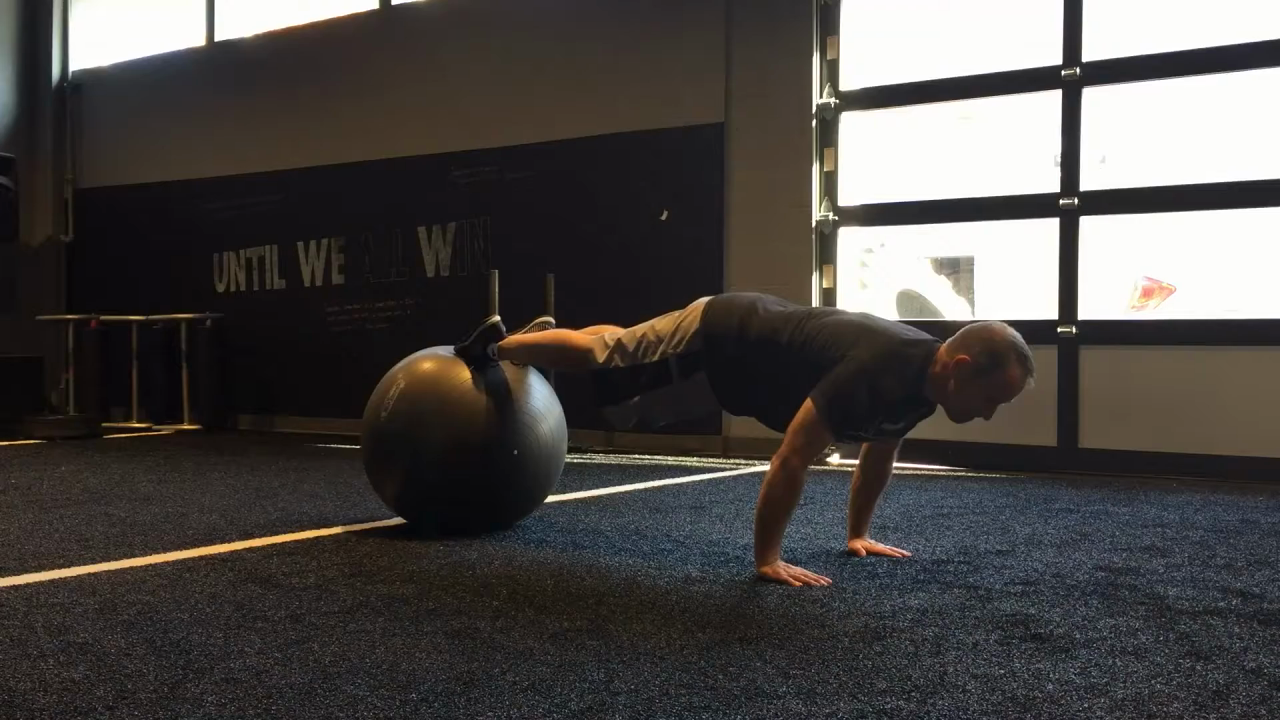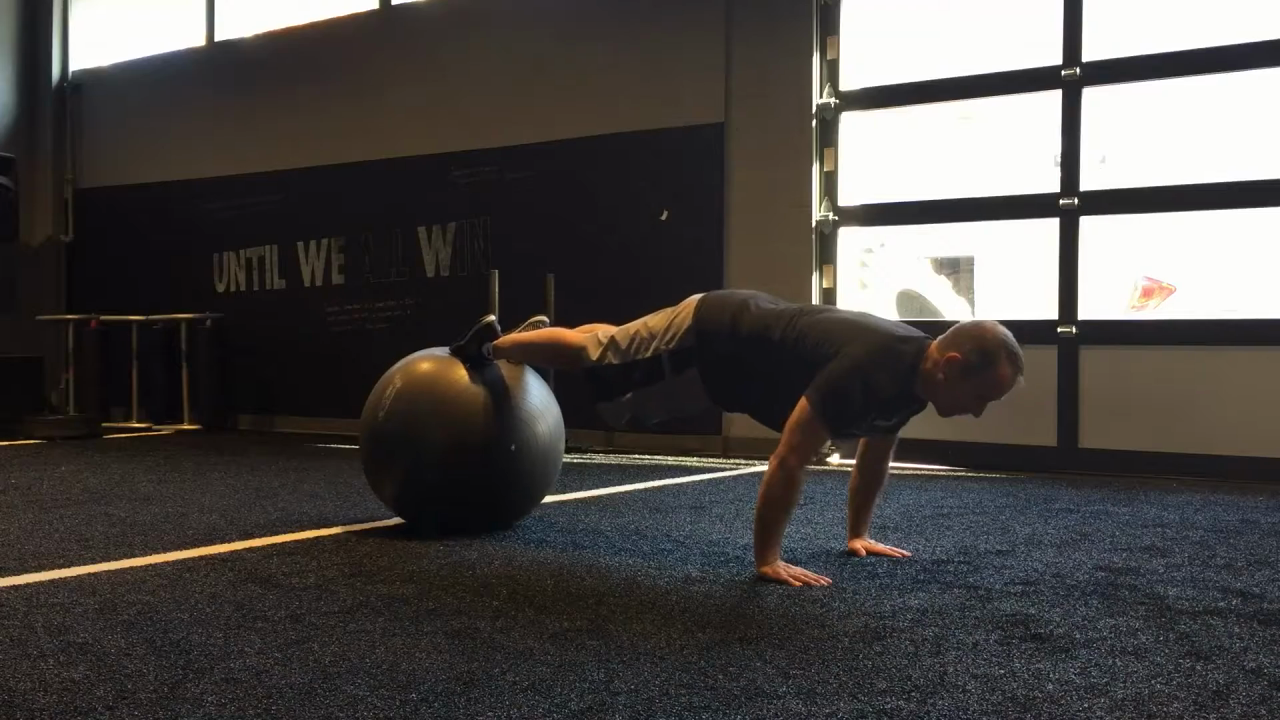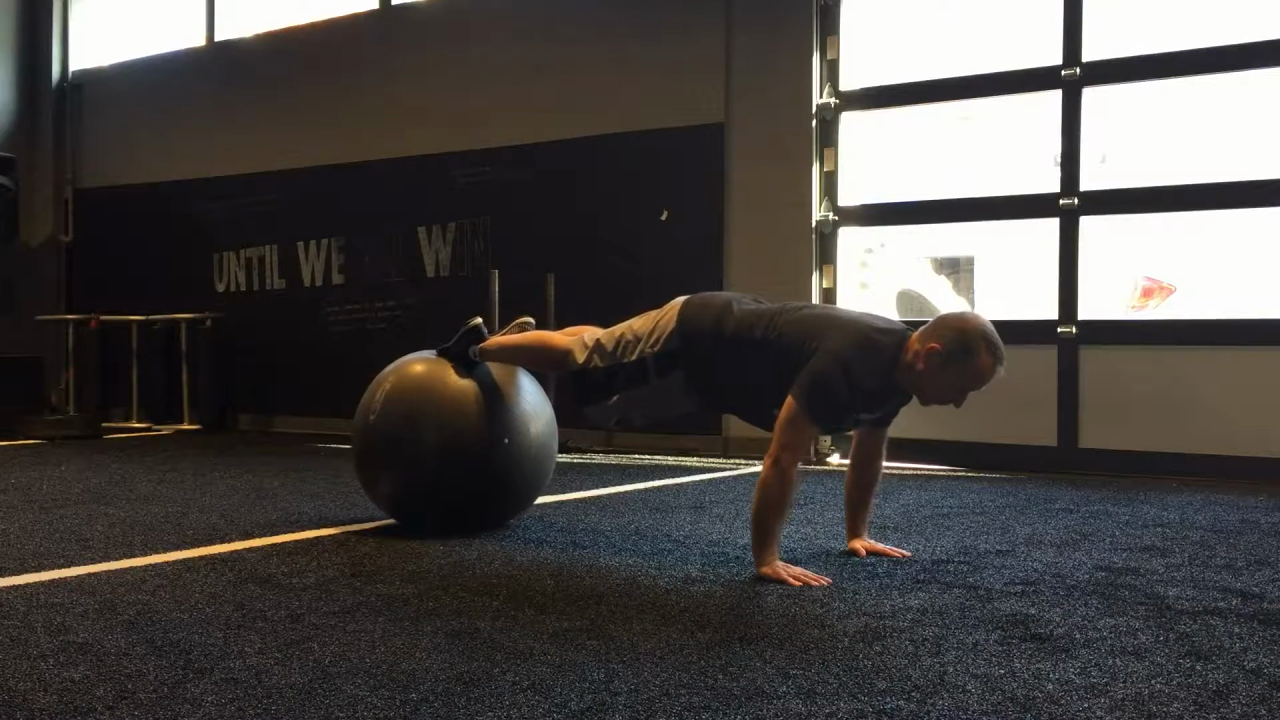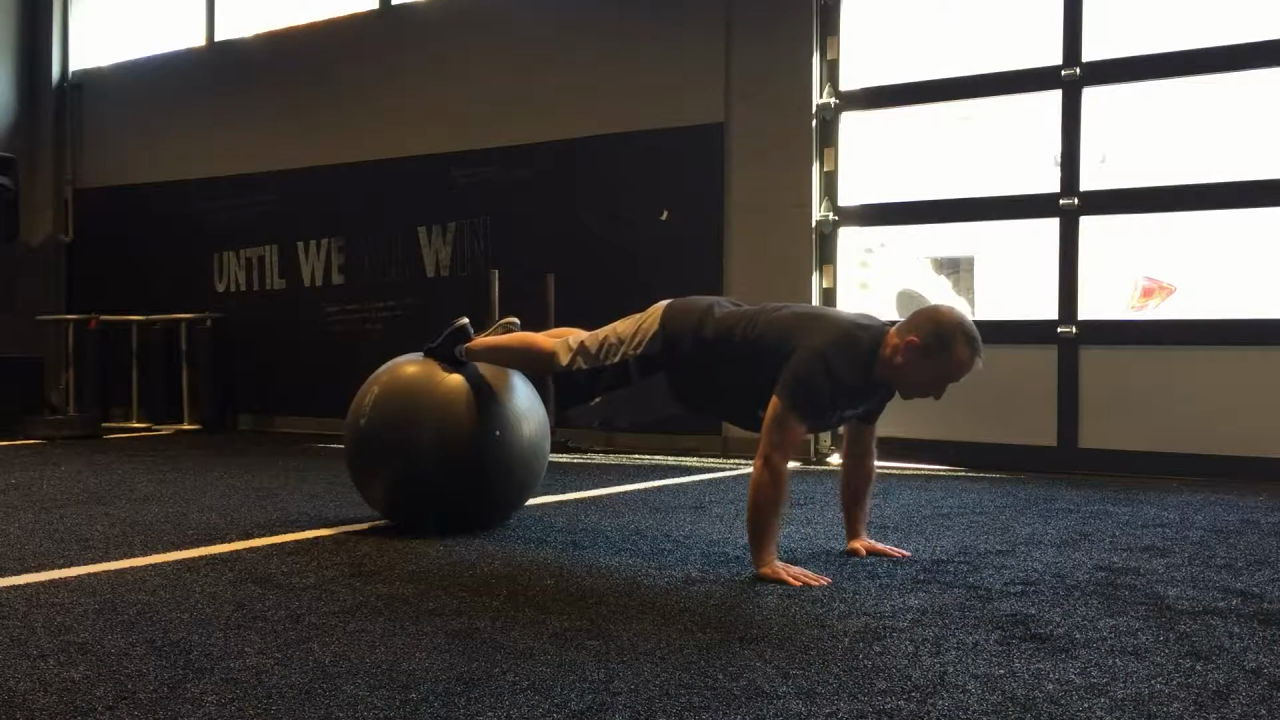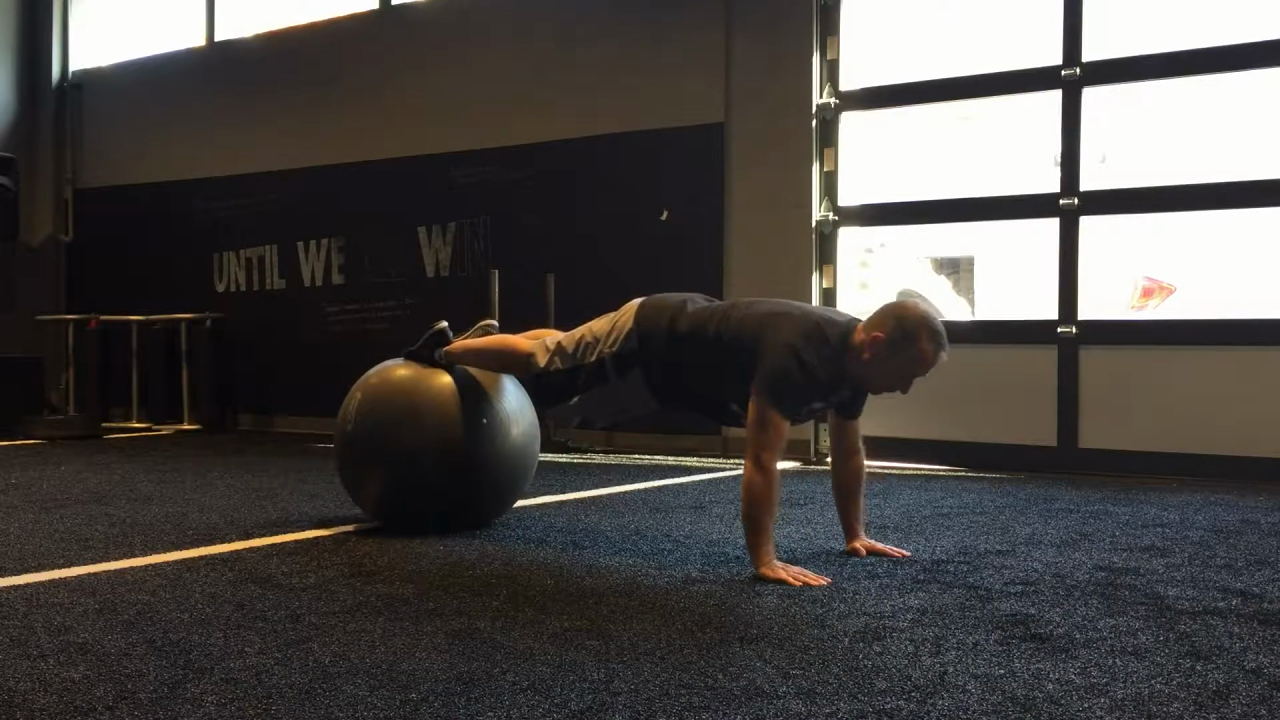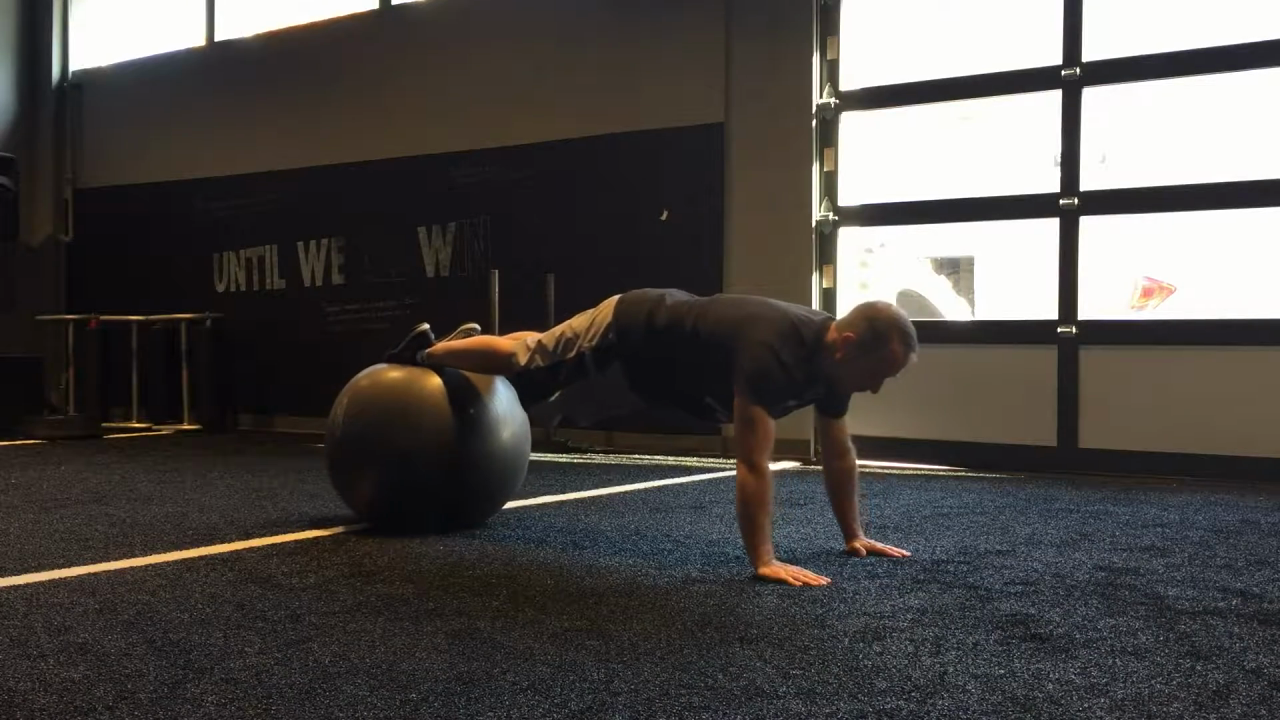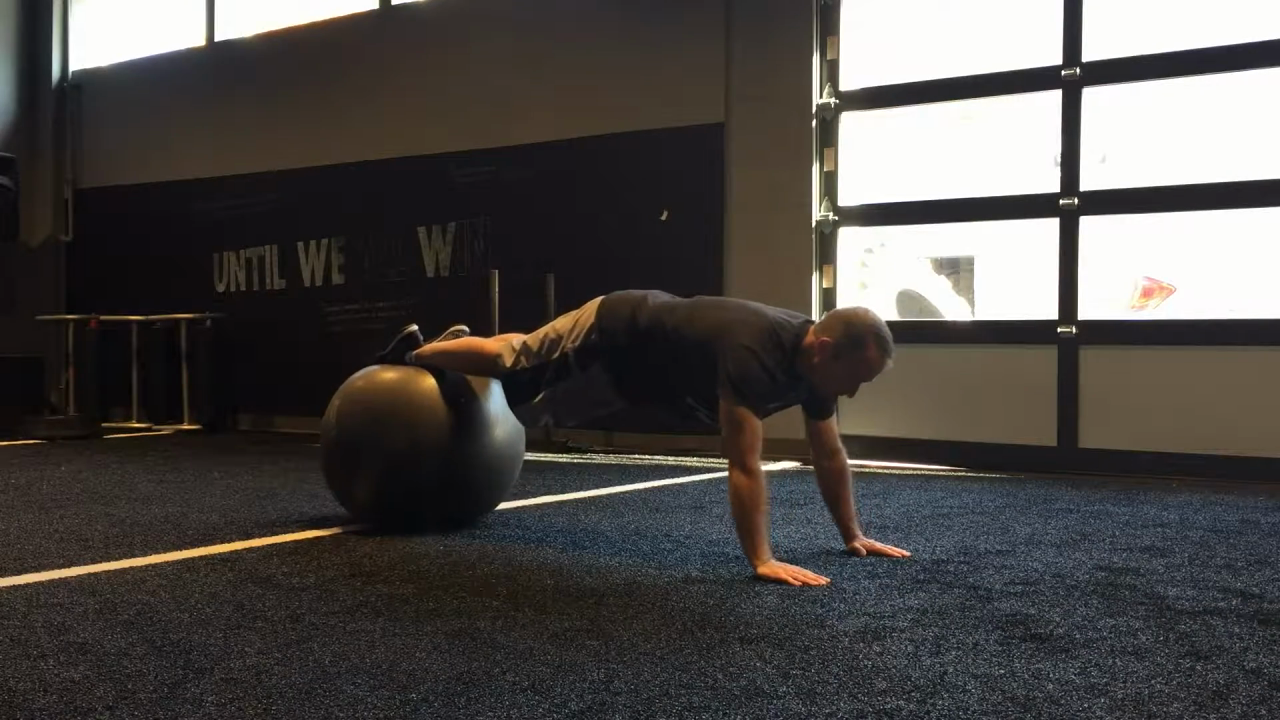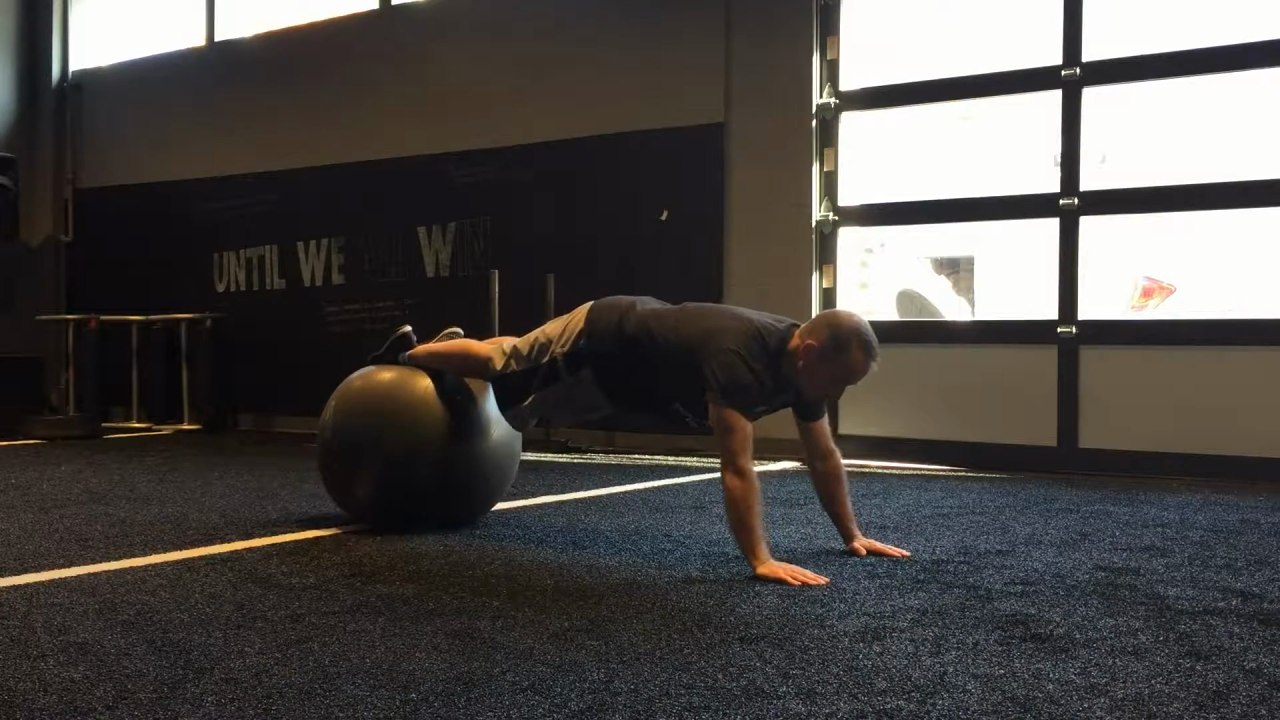
dt=0.4s
person 1, frame 1
left shoulder: (923, 378)
right shoulder: (878, 372)
left elbow: (879, 452)
right elbow: (790, 460)
left wrist: (858, 534)
right wrist: (767, 559)
left hip: (753, 329)
right hip: (714, 341)
left knee: (615, 344)
right knee: (597, 358)
left ankle: (539, 333)
right ankle: (496, 344)
person 1, frame 2
left shoulder: (913, 374)
right shoulder: (869, 369)
left elbow: (875, 451)
right elbow: (788, 461)
left wrist: (858, 533)
right wrist: (767, 560)
left hip: (745, 325)
right hip: (706, 337)
left knee: (612, 343)
right knee: (590, 355)
left ankle: (540, 329)
right ankle: (492, 342)
person 1, frame 3
left shoulder: (898, 368)
right shoulder: (850, 362)
left elbow: (868, 450)
right elbow: (782, 459)
left wrist: (856, 532)
right wrist: (766, 559)
left hip: (724, 336)
right hip: (689, 340)
left knee: (598, 343)
right knee: (578, 360)
left ankle: (523, 332)
right ankle: (478, 345)
person 1, frame 4
left shoulder: (880, 364)
right shoulder: (830, 357)
left elbow: (858, 451)
right elbow: (773, 459)
left wrist: (856, 533)
right wrist: (765, 560)
left hip: (711, 331)
right hip: (673, 344)
left knee: (582, 345)
right knee: (562, 359)
left ankle: (507, 332)
right ankle: (465, 344)
person 1, frame 5
left shoulder: (855, 358)
right shoulder: (800, 352)
left elbow: (846, 451)
right elbow: (762, 460)
left wrist: (855, 535)
right wrist: (764, 560)
left hip: (686, 328)
right hip: (646, 341)
left knee: (560, 347)
right knee: (540, 364)
left ankle: (485, 336)
right ankle: (444, 347)
person 1, frame 6
left shoulder: (831, 356)
right shoulder: (775, 350)
left elbow: (837, 453)
right elbow: (753, 462)
left wrist: (854, 535)
right wrist: (763, 561)
left hip: (666, 324)
right hip: (627, 336)
left knee: (539, 354)
right knee: (523, 365)
left ankle: (471, 337)
right ankle: (429, 349)
person 1, frame 7
left shoulder: (816, 357)
right shoulder: (755, 352)
left elbow: (830, 454)
right elbow: (745, 464)
left wrist: (853, 535)
right wrist: (762, 560)
left hip: (650, 322)
right hip: (609, 338)
left knee: (519, 357)
right knee: (509, 365)
left ankle: (458, 339)
right ankle: (416, 350)
person 1, frame 8
left shoulder: (804, 362)
right shoulder: (740, 357)
left elbow: (823, 456)
right elbow: (737, 466)
left wrist: (852, 535)
right wrist: (761, 560)
left hip: (640, 327)
right hip: (599, 343)
left knee: (513, 358)
right knee: (502, 368)
left ankle: (454, 340)
right ankle: (410, 351)
